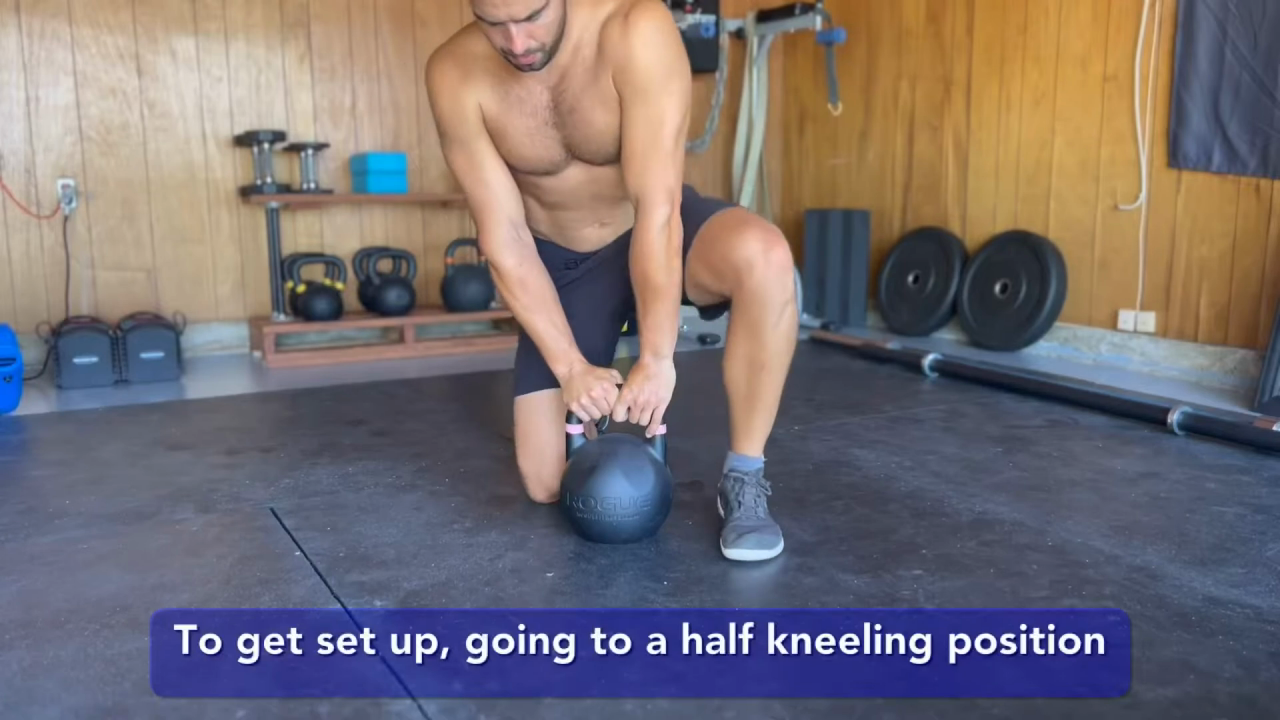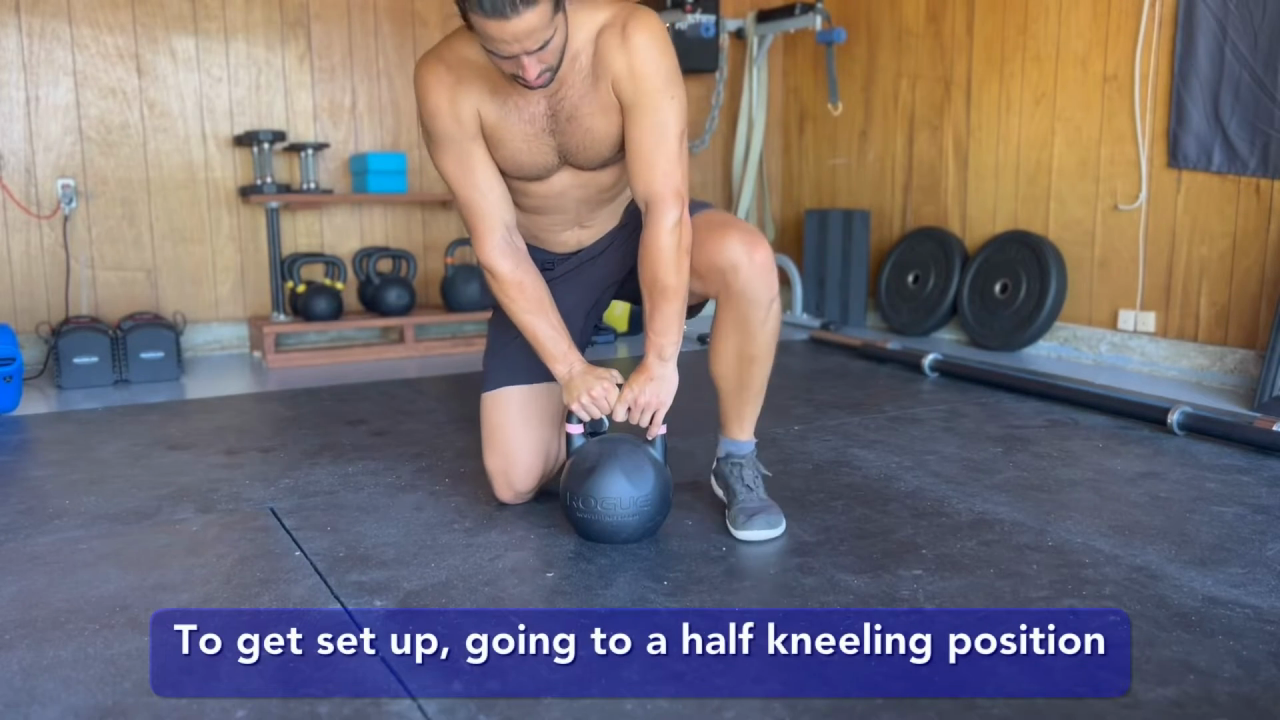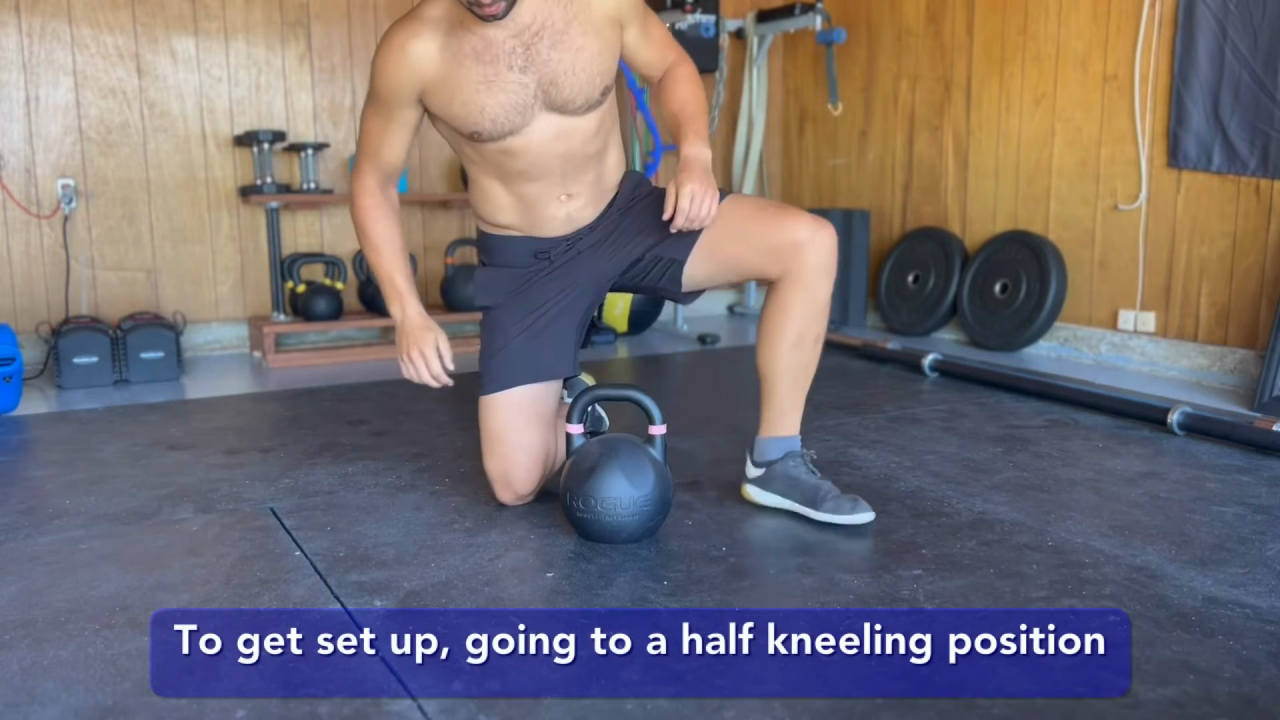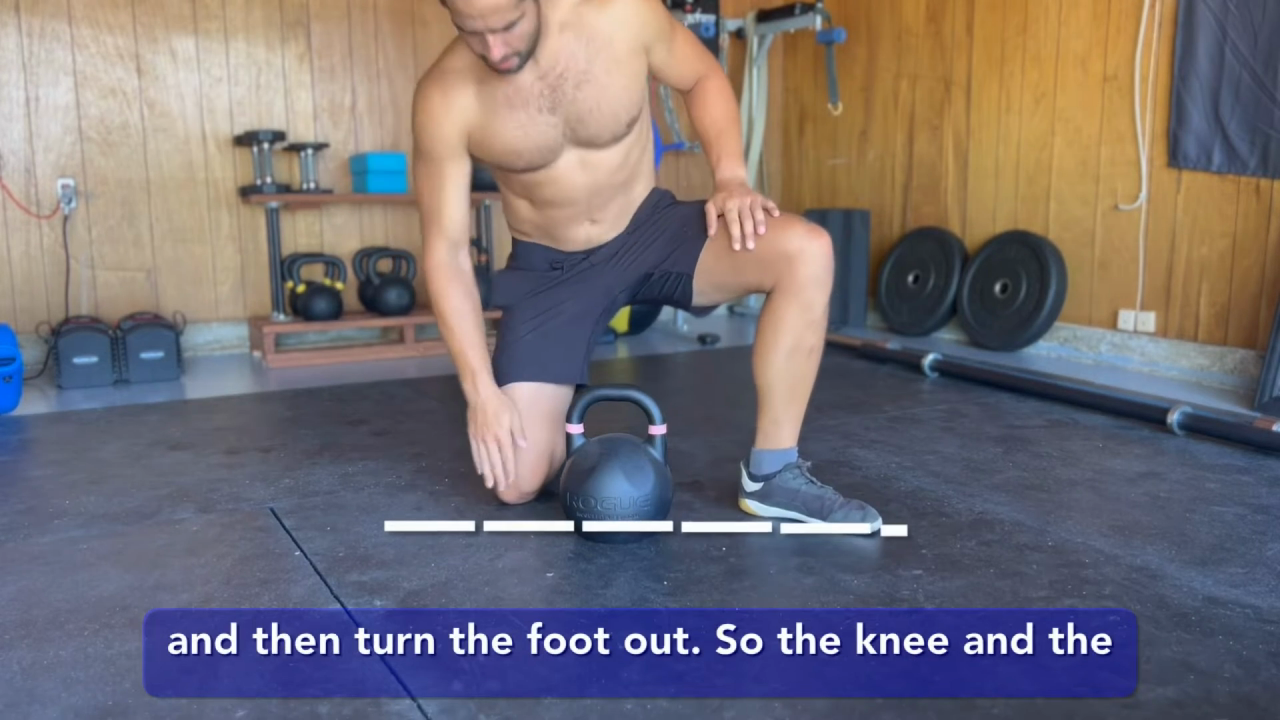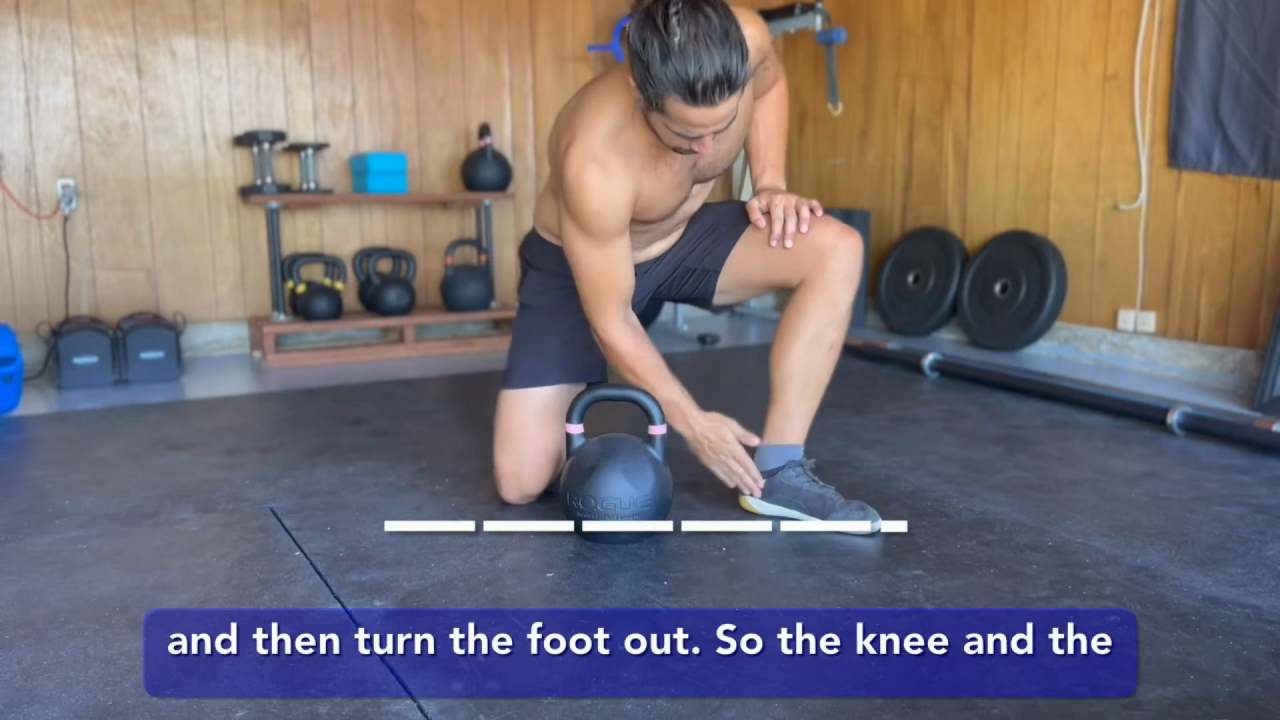
dt=1s
person 1, frame 1
right shoulder: (456, 75)
left elbow: (658, 205)
right elbow: (504, 240)
left wrist: (656, 359)
right wrist: (570, 367)
left hip: (659, 230)
right hip: (564, 262)
left knee: (764, 256)
right knee: (549, 484)
left ankle: (743, 477)
right ankle: (611, 420)
person 1, frame 2
right shoulder: (445, 79)
left elbow: (665, 207)
right elbow: (497, 245)
left wrist: (660, 360)
right wrist: (569, 369)
left hip: (638, 229)
right hip: (542, 264)
left knee: (747, 259)
right knee: (516, 483)
left ankle: (738, 459)
right ankle: (589, 416)
person 1, frame 3
right shoulder: (413, 50)
left elbow: (671, 68)
right elbow: (374, 181)
left wrist: (695, 153)
right wrist: (409, 315)
left hip: (628, 215)
right hip: (525, 263)
left knee: (809, 242)
right knee: (515, 486)
left ankle: (775, 463)
right ankle: (566, 402)
person 1, frame 4
right shoulder: (445, 97)
left elbow: (703, 78)
right elbow: (446, 253)
left wrist: (731, 177)
right wrist: (480, 390)
left hip: (650, 228)
right hip: (550, 269)
left knee: (806, 251)
right knee: (516, 484)
left ankle: (771, 473)
right ankle: (561, 408)
person 1, frame 5
right shoulder: (594, 158)
right elbow: (610, 322)
left wrist: (771, 184)
right wrist: (694, 425)
left hip: (685, 235)
right hip: (573, 269)
left knee: (836, 248)
right knee: (521, 485)
left ankle: (777, 470)
right ankle: (570, 413)
